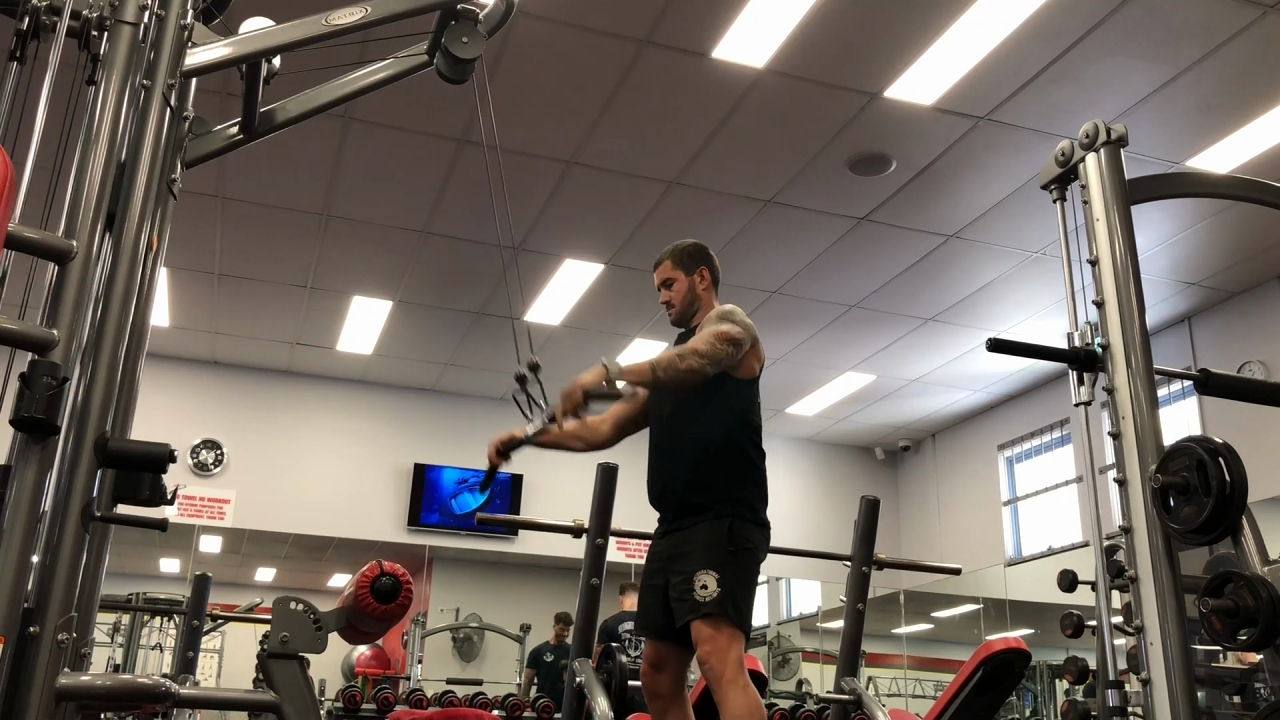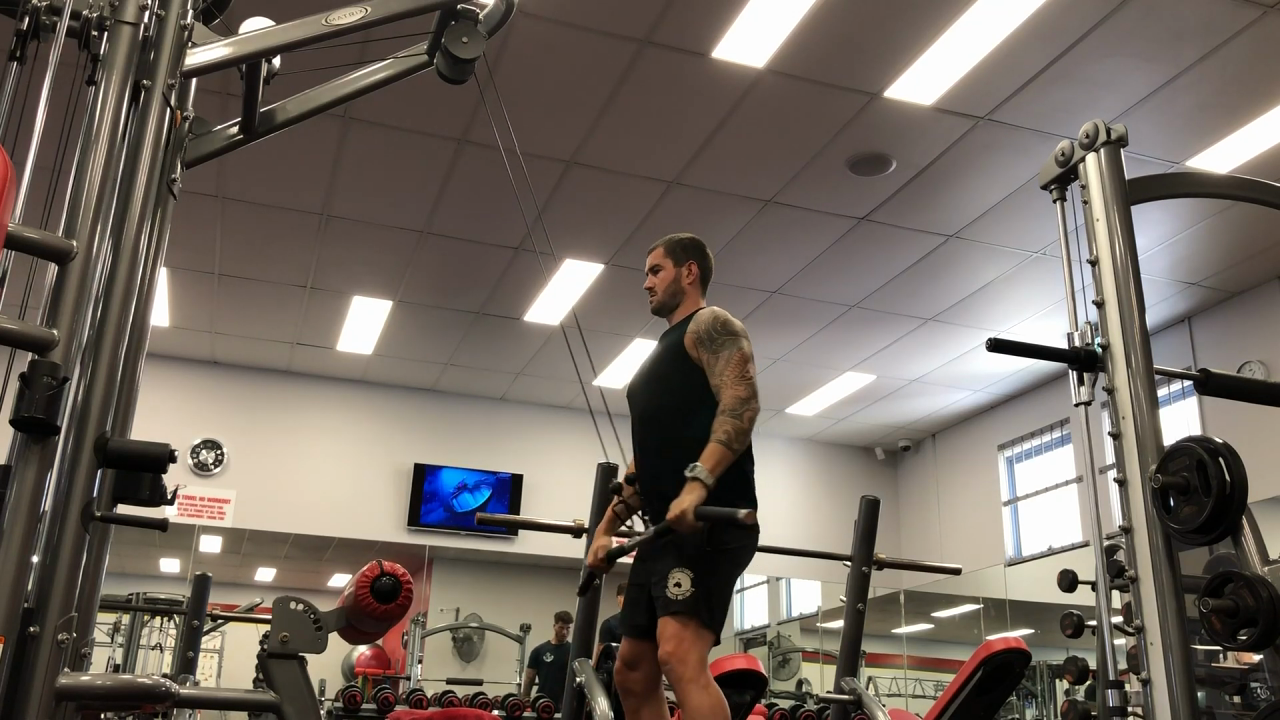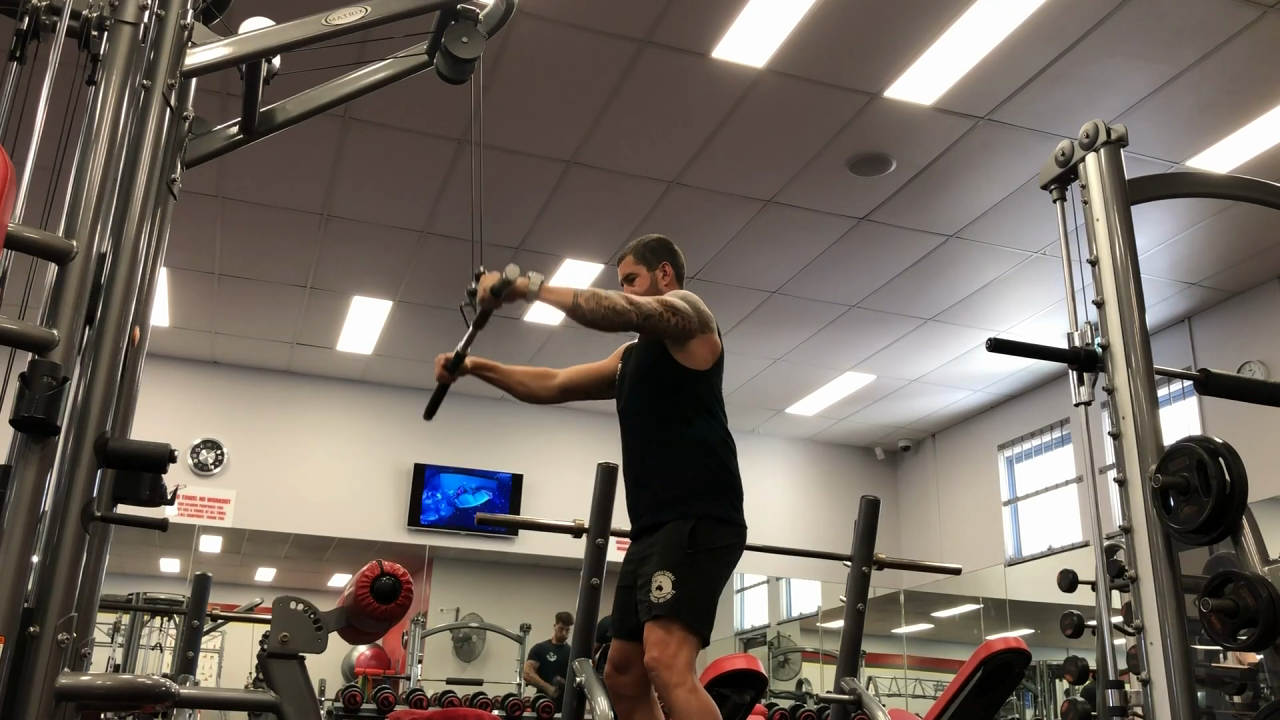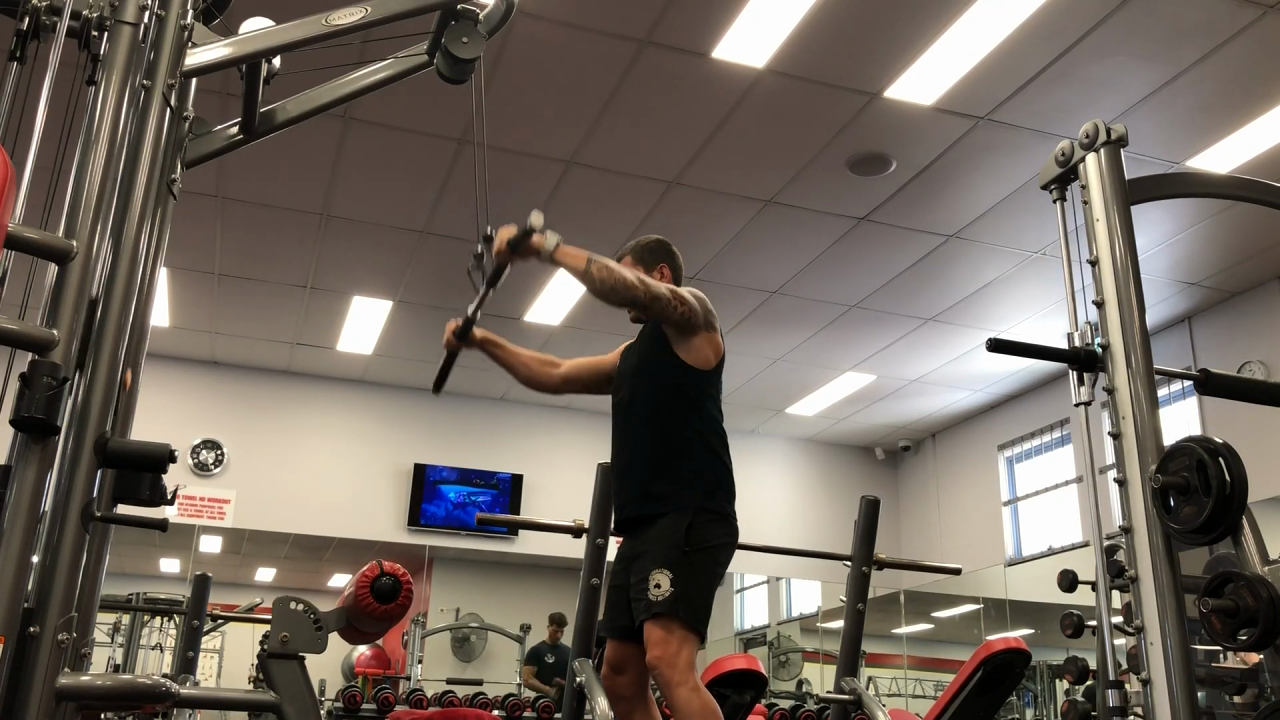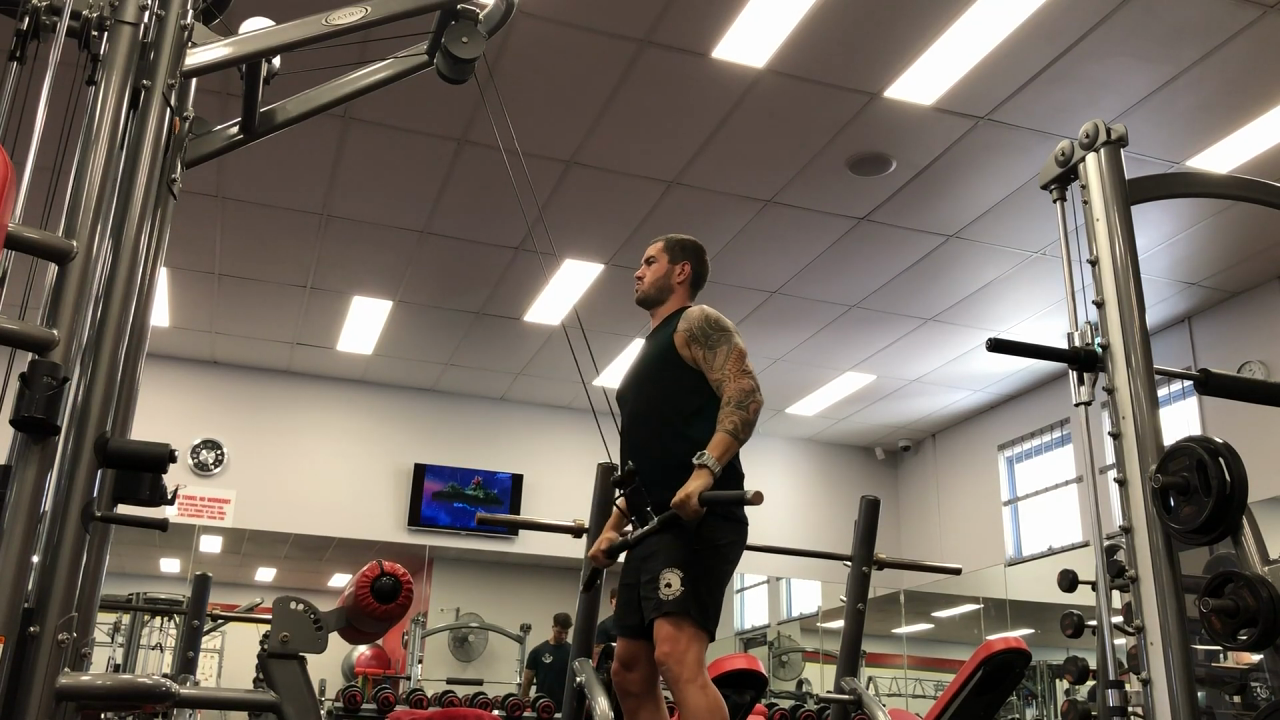
dt=1s
person 1, frame 1
left shoulder: (729, 325)
right shoulder: (659, 374)
left elbow: (696, 360)
right elbow: (600, 432)
left wrist: (607, 371)
right wrist: (529, 435)
left hip: (724, 524)
right hip: (674, 529)
left knee: (719, 658)
right knee: (659, 676)
person 1, frame 2
left shoulder: (711, 325)
right shoulder: (661, 356)
left elbow: (742, 401)
left wrist: (698, 482)
right wrist: (607, 526)
left hip: (710, 522)
right hip: (665, 531)
left knee: (679, 656)
right knee: (633, 672)
person 1, frame 3
left shoulder: (686, 312)
right shoulder: (632, 358)
left elbow: (619, 312)
right elbow: (555, 385)
left wrist: (527, 285)
right wrist: (474, 367)
left hip: (698, 521)
right hip: (654, 529)
left knee: (666, 662)
right knee: (624, 675)
person 1, frame 4
left shoulder: (690, 315)
right shoulder: (632, 355)
left elbow: (625, 287)
right elbow: (555, 375)
left wrist: (544, 245)
right wrist: (485, 342)
left hip: (688, 519)
right hip: (644, 527)
left knee: (668, 661)
right knee: (621, 675)
person 1, frame 5
left shoulder: (698, 323)
right shoulder: (653, 350)
left elbow: (744, 394)
left wrist: (705, 469)
right wrist: (613, 526)
left hip: (697, 520)
right hip: (656, 528)
left knee: (677, 659)
right knee: (630, 673)
